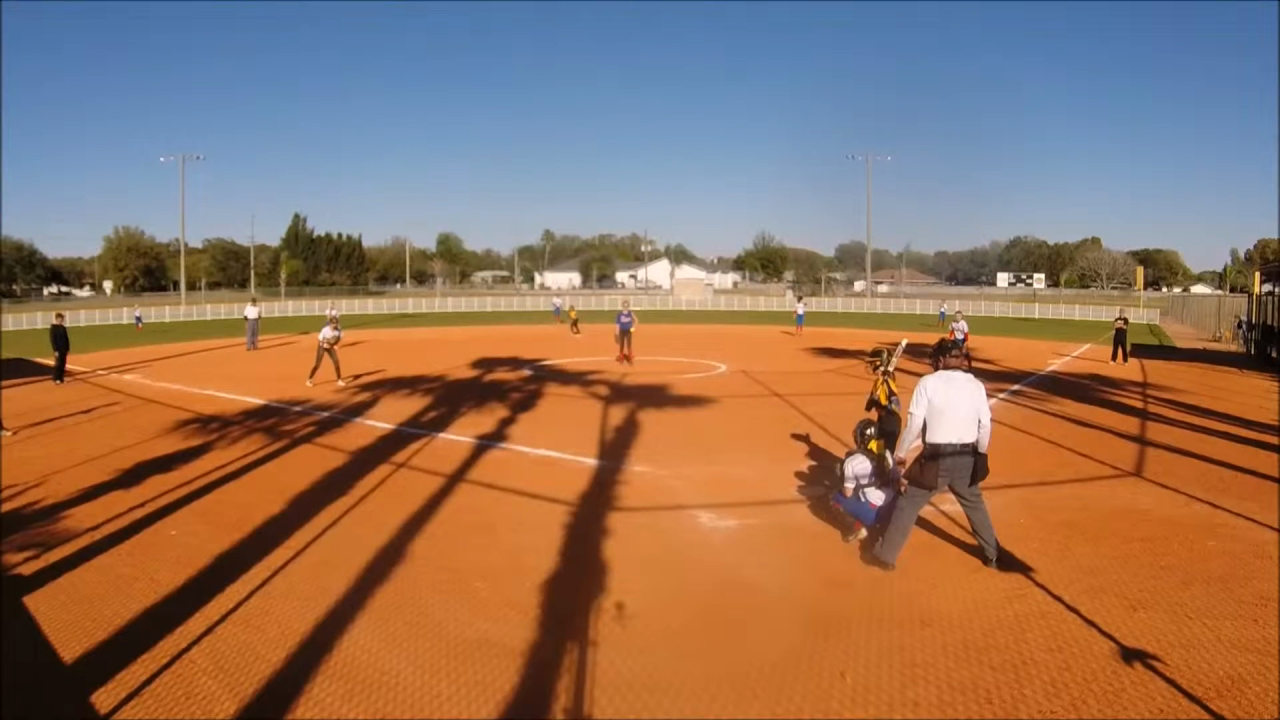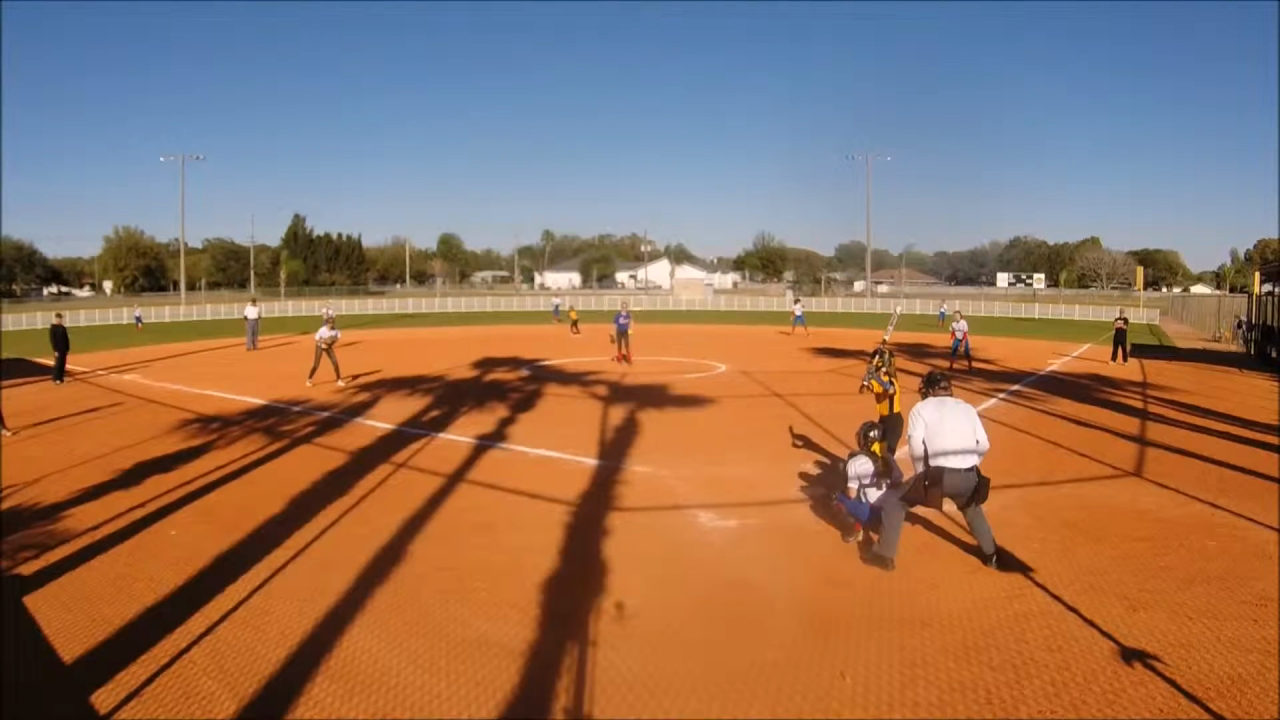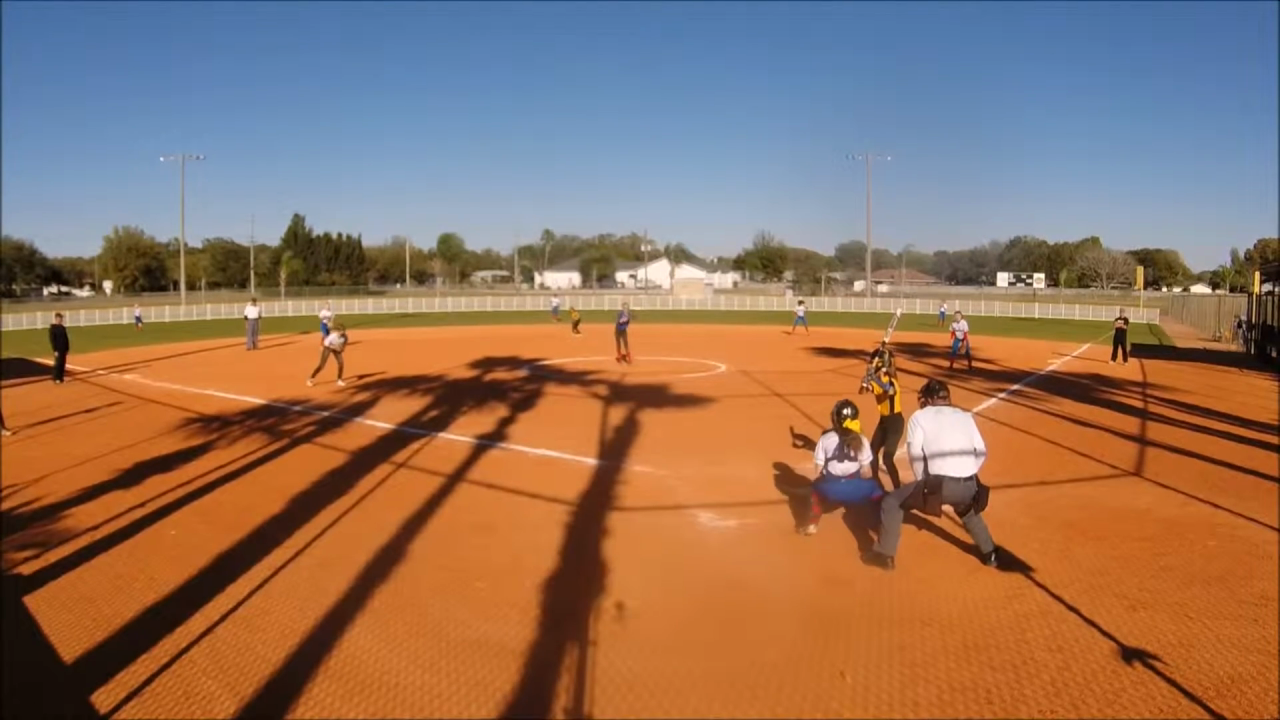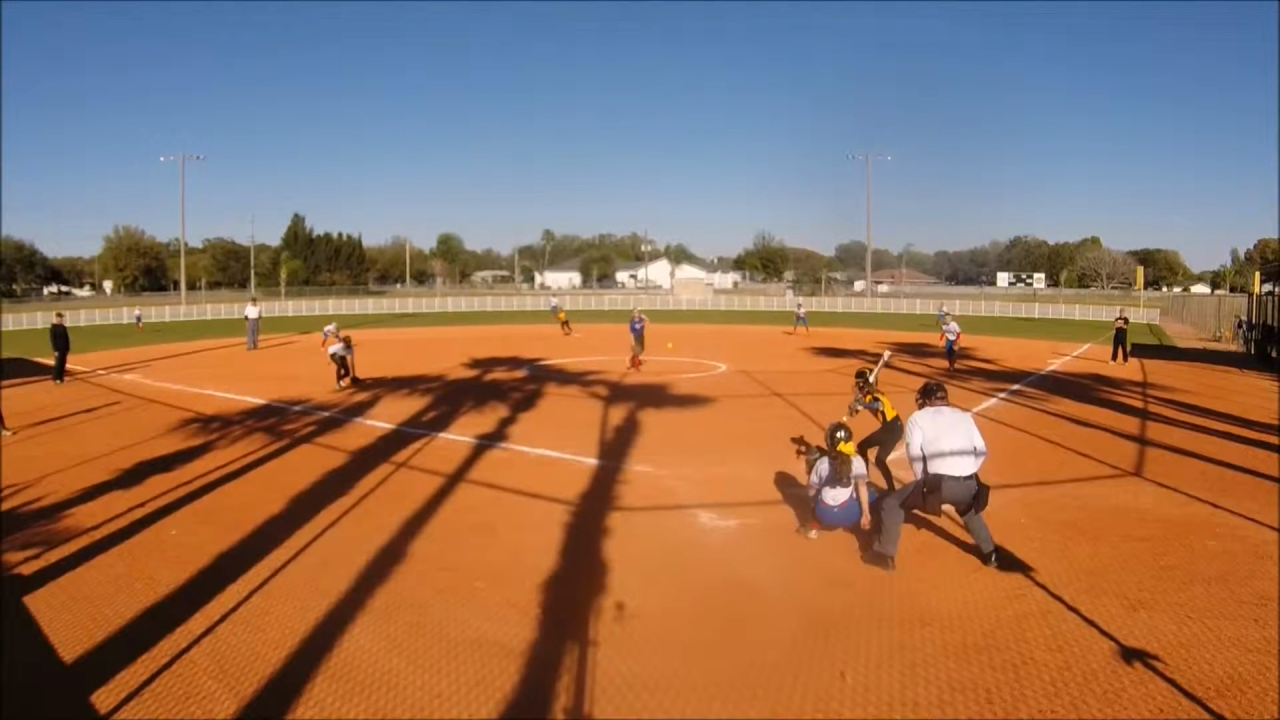
dt=1s
person 1, frame 1
left shoulder: (928, 382)
right shoulder: (976, 385)
left elbow: (914, 422)
right elbow: (985, 425)
left wrist: (900, 452)
right wrist: (979, 456)
left hip: (936, 456)
right hip: (966, 456)
left knee: (907, 504)
right knee: (975, 504)
left ankle: (884, 555)
right ankle: (993, 554)
person 1, frame 2
left shoulder: (922, 408)
right shoulder: (968, 408)
left elbow: (916, 445)
right elbow: (984, 445)
left wrist: (922, 476)
left hip: (940, 476)
right hip: (969, 478)
left knee: (892, 501)
right knee: (971, 506)
left ankle: (884, 555)
right ankle: (991, 555)
person 1, frame 3
left shoulder: (920, 416)
right shoulder: (965, 416)
left elbow: (915, 452)
right elbow: (981, 452)
left wrist: (922, 481)
left hip: (939, 484)
right hip: (969, 486)
left knee: (891, 502)
right knee: (968, 510)
left ankle: (884, 555)
right ankle: (989, 554)
person 1, frame 4
left shoulder: (918, 418)
right shoulder: (964, 416)
left elbow: (914, 452)
right elbow: (981, 450)
left wrist: (923, 481)
left hip: (939, 483)
right hip: (968, 484)
left knee: (891, 504)
right knee: (968, 508)
left ankle: (884, 555)
right ankle: (989, 554)
